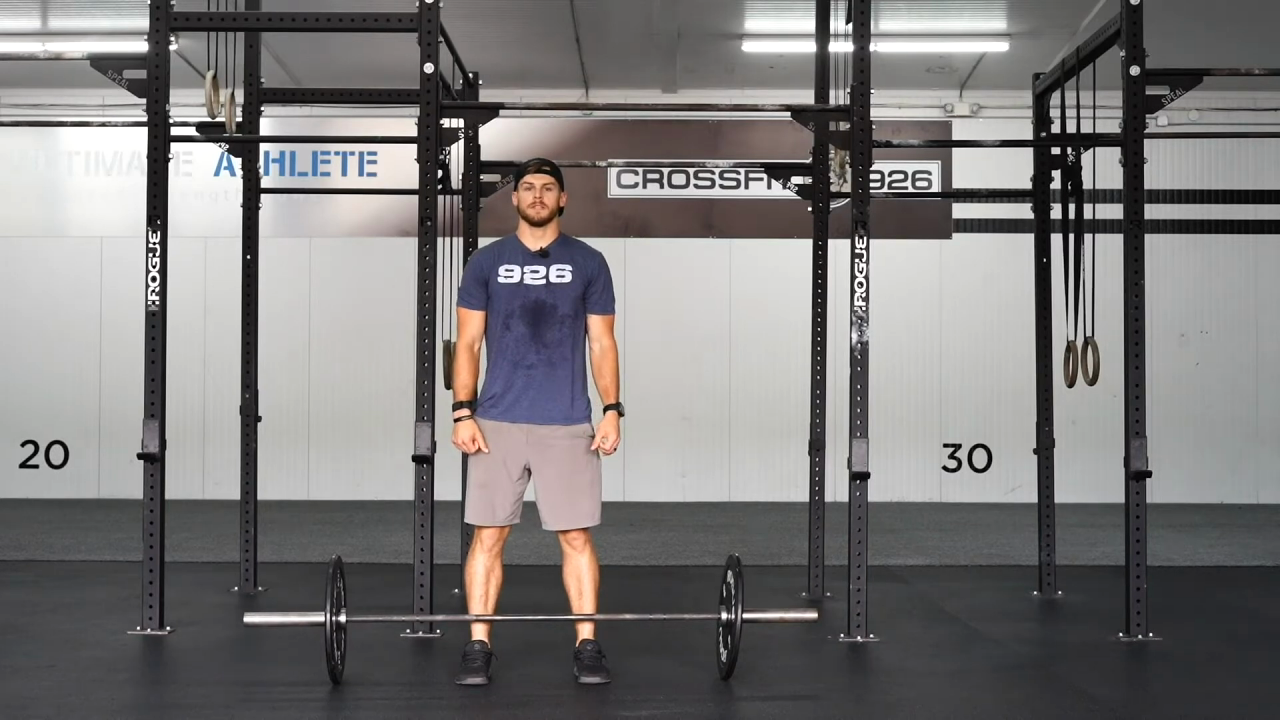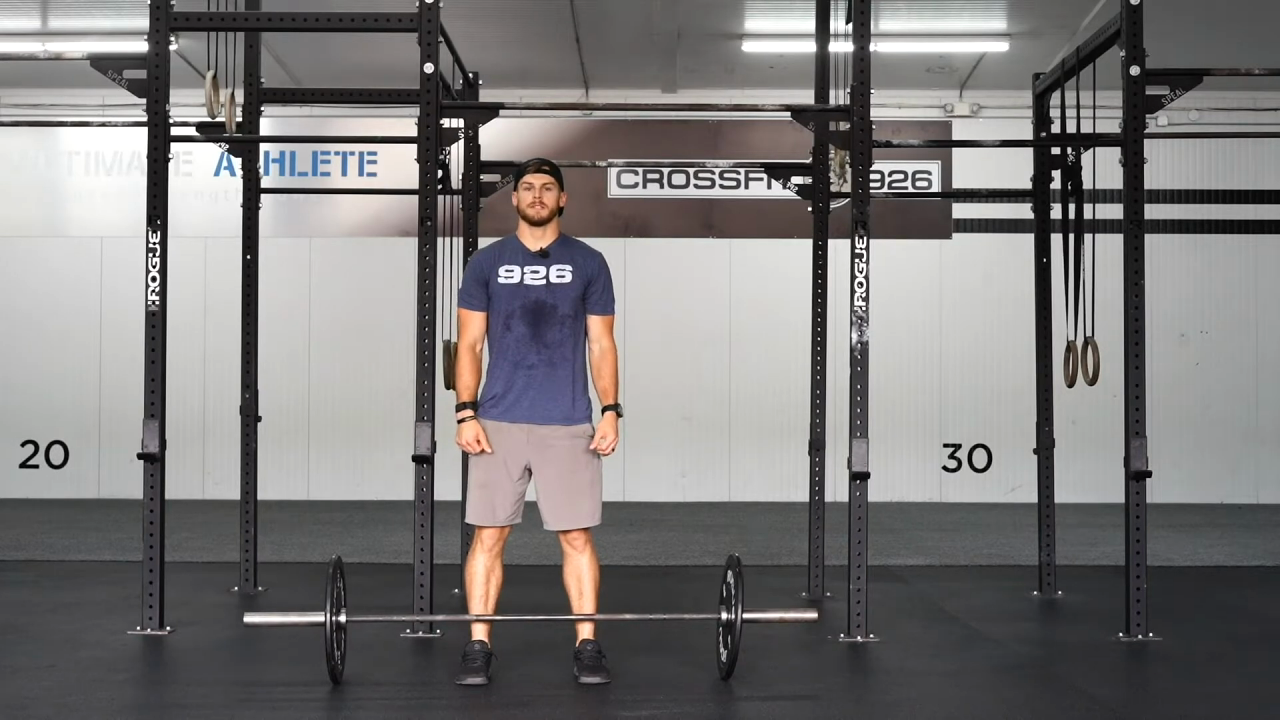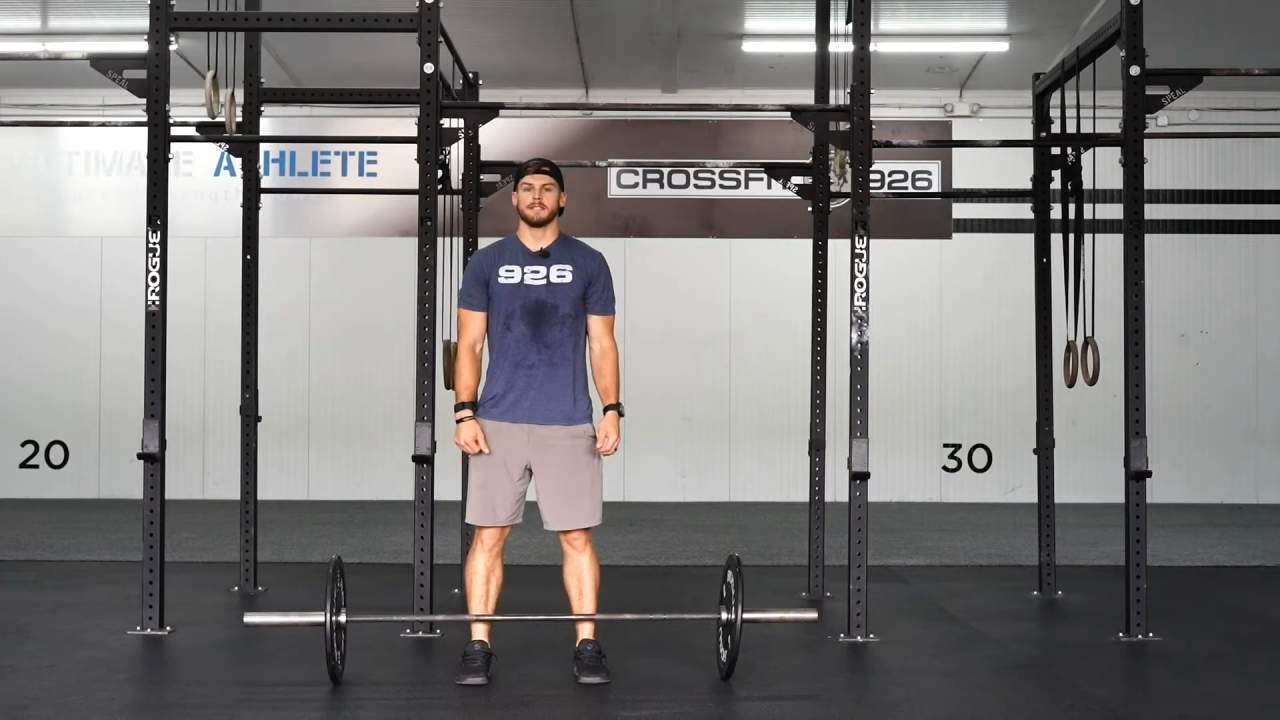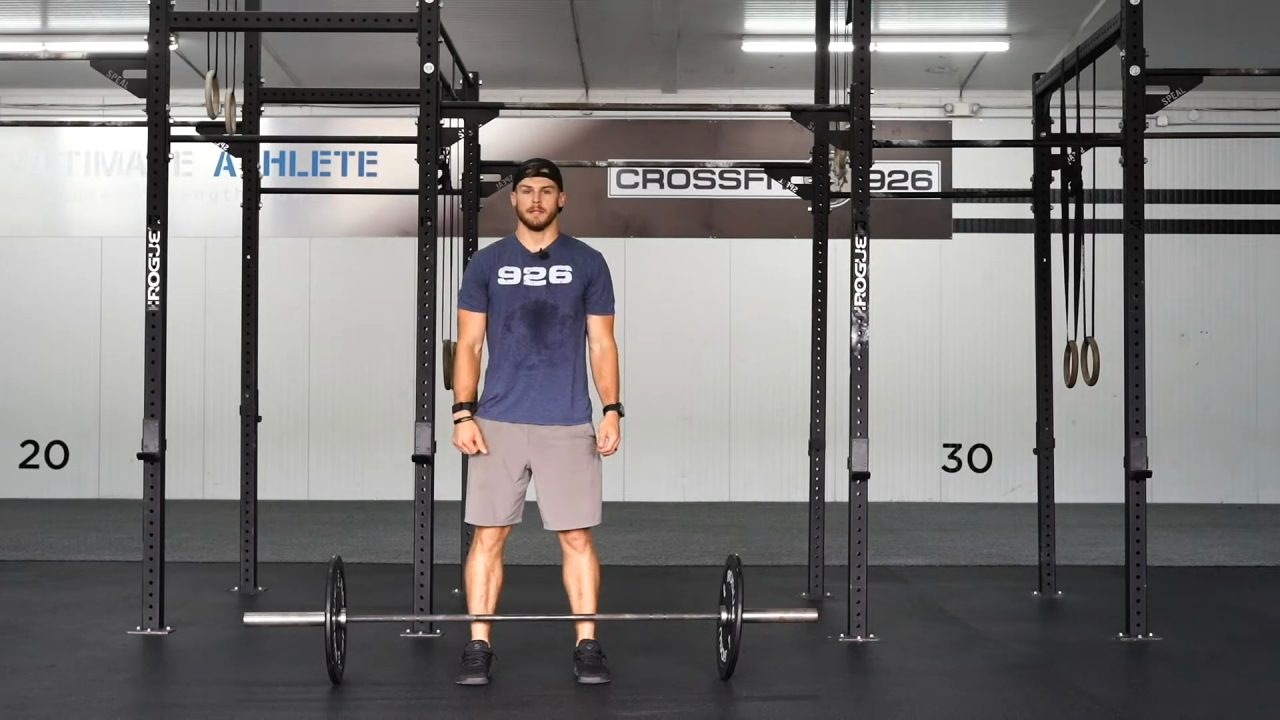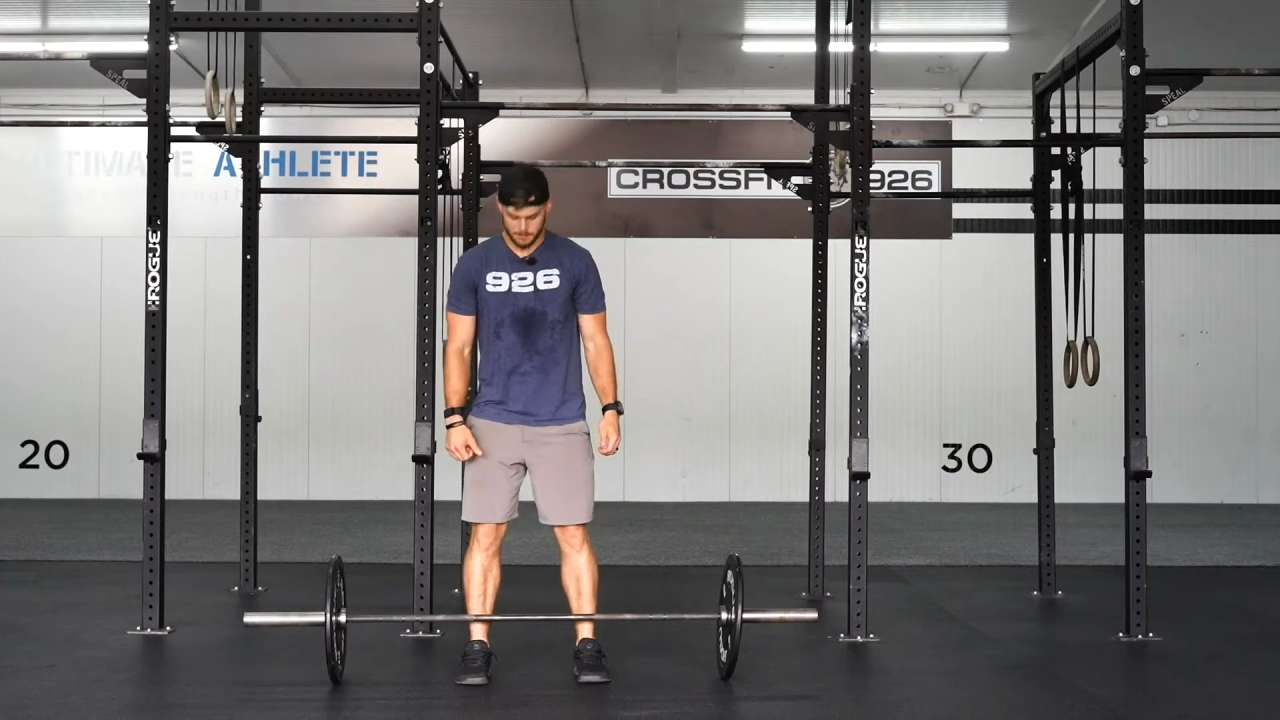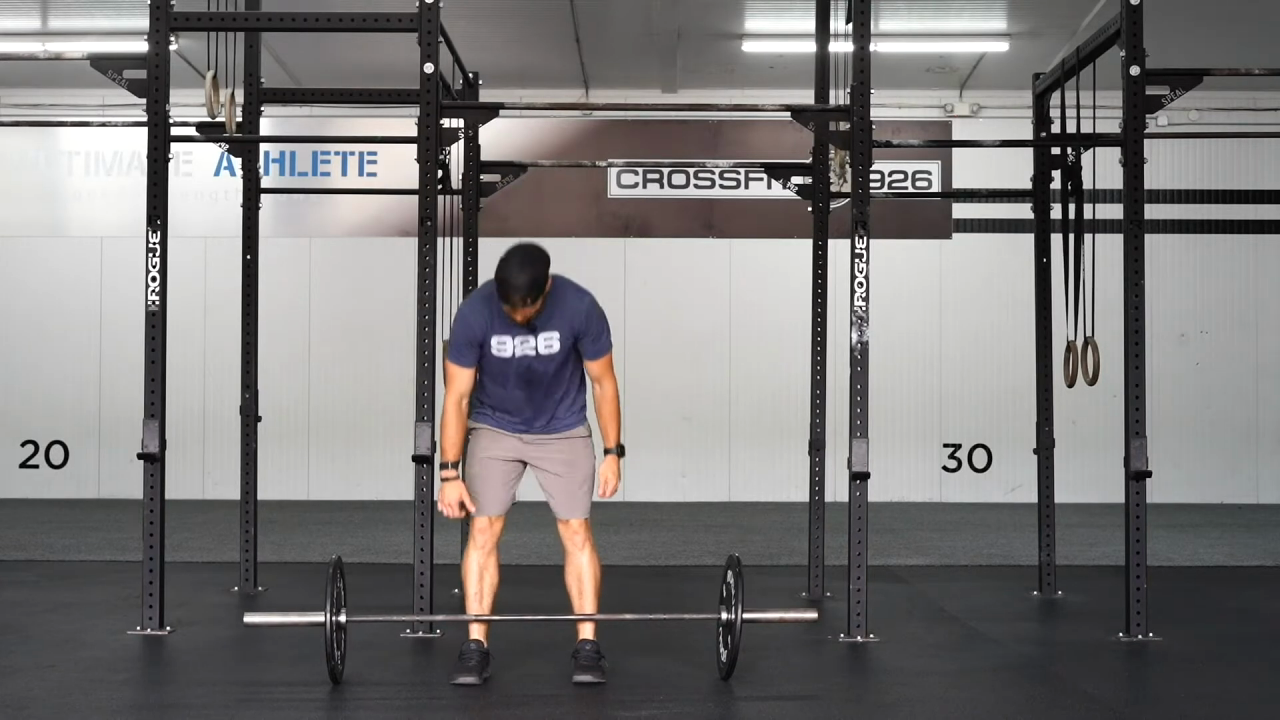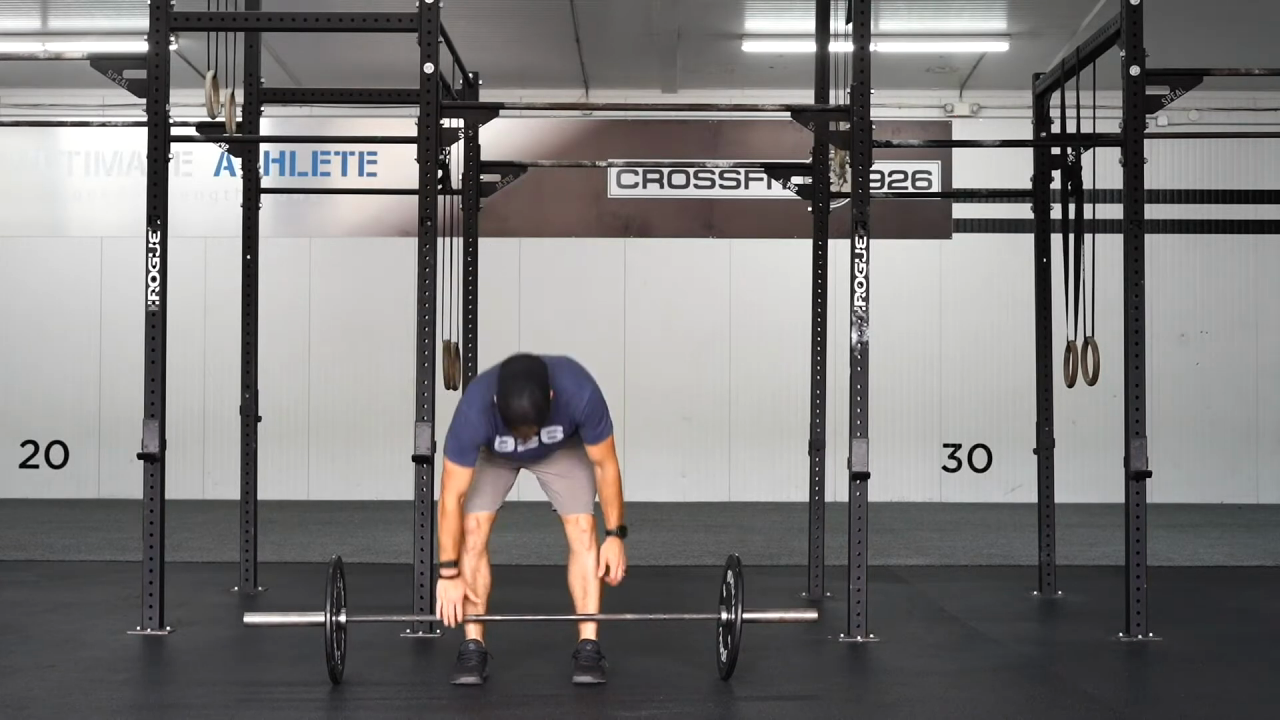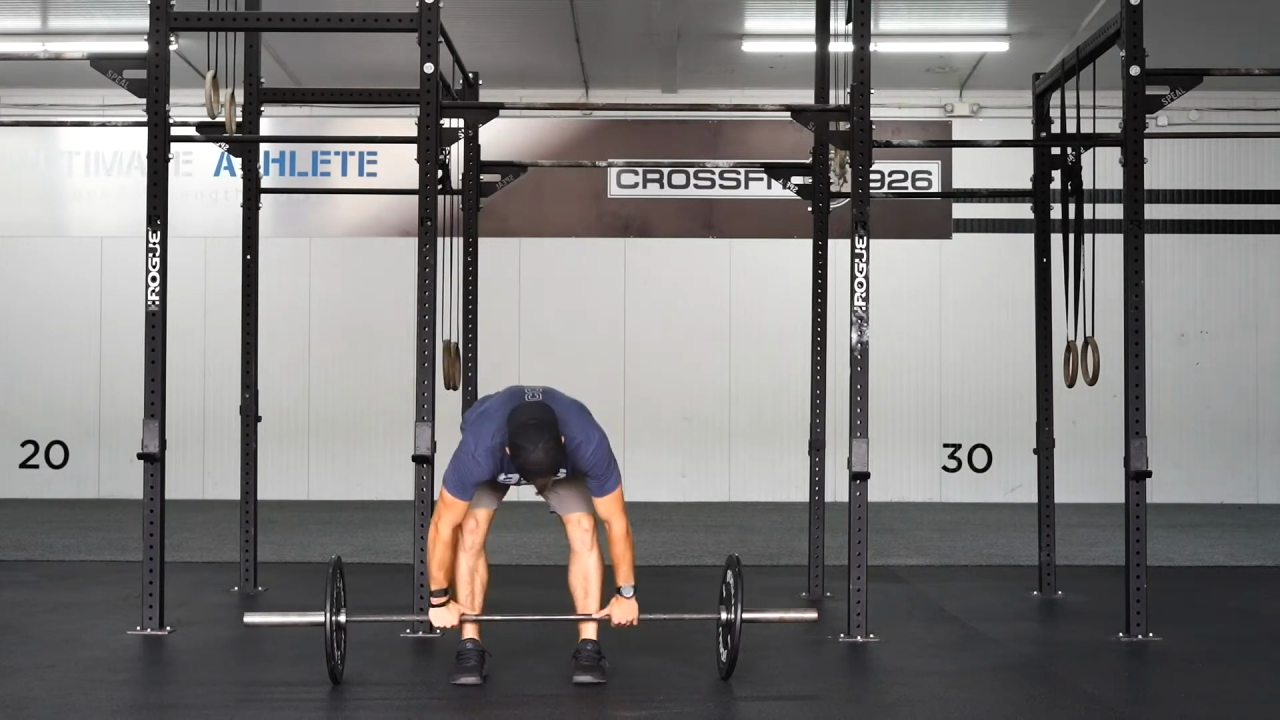
dt=0.3s
person 1, frame 1
left shoulder: (588, 262)
right shoulder: (486, 261)
left elbow: (602, 343)
right elbow: (468, 344)
left wrist: (612, 411)
right wrist: (463, 412)
left hip: (568, 425)
right hip: (497, 422)
left knee: (576, 535)
right knee: (488, 535)
left ankle: (587, 646)
right ankle: (478, 646)
person 1, frame 2
left shoulder: (588, 262)
right shoulder: (486, 262)
left elbow: (601, 345)
right elbow: (469, 345)
left wrist: (610, 412)
right wrist: (466, 413)
left hip: (569, 425)
right hip: (498, 422)
left knee: (576, 535)
right knee: (488, 535)
left ankle: (587, 646)
right ankle: (478, 646)
person 1, frame 3
left shoulder: (588, 263)
right shoulder: (486, 262)
left elbow: (602, 344)
right elbow: (469, 345)
left wrist: (612, 411)
right wrist: (465, 413)
left hip: (569, 425)
right hip: (498, 422)
left knee: (577, 536)
right knee: (488, 535)
left ankle: (587, 646)
right ankle: (478, 646)
person 1, frame 4
left shoulder: (588, 263)
right shoulder: (486, 263)
left elbow: (602, 345)
right elbow: (469, 345)
left wrist: (612, 411)
right wrist: (463, 413)
left hip: (569, 426)
right hip: (498, 423)
left knee: (577, 536)
right knee: (488, 536)
left ankle: (587, 646)
right ankle: (478, 646)
person 1, frame 5
left shoulder: (576, 261)
right shoulder: (474, 264)
left elbow: (596, 341)
right elbow: (458, 347)
left wrist: (611, 409)
right wrist: (455, 418)
left hip: (563, 425)
right hip: (491, 423)
left knee: (574, 535)
right knee: (485, 535)
left ankle: (587, 644)
right ankle: (477, 646)
person 1, frame 6
left shoulder: (580, 307)
right shoulder: (474, 312)
left elbow: (603, 382)
right elbow: (456, 398)
left wrist: (613, 452)
right wrist: (450, 471)
left hip: (564, 432)
right hip: (493, 430)
left knee: (577, 531)
right knee: (481, 533)
left ankle: (588, 647)
right ankle: (474, 647)
person 1, frame 7
left shoulder: (580, 393)
right shoulder: (475, 409)
left elbow: (605, 464)
right elbow: (452, 496)
left wrist: (615, 534)
right wrist: (448, 573)
left hip: (564, 449)
right hip: (492, 453)
left knee: (582, 529)
right knee: (473, 530)
left ankle: (589, 648)
right ankle: (473, 648)
person 1, frame 8
left shoulder: (587, 442)
right shoulder: (479, 450)
left elbow: (617, 522)
right elbow: (442, 527)
left wrist: (627, 594)
right wrist: (439, 600)
left hip: (563, 454)
right hip: (491, 444)
left knee: (583, 529)
right knee: (470, 529)
left ankle: (589, 647)
right ankle: (470, 647)
